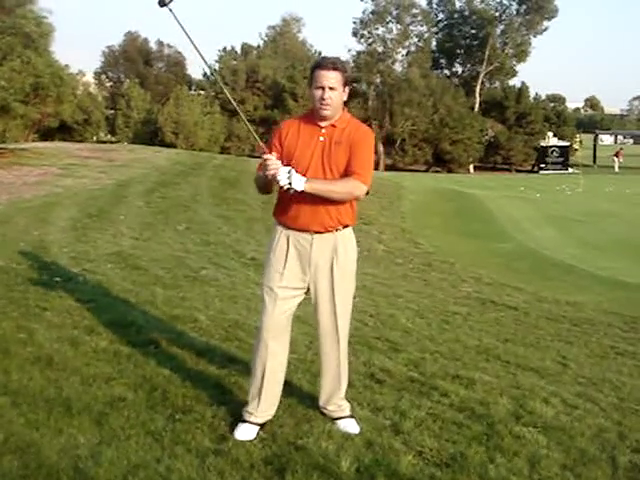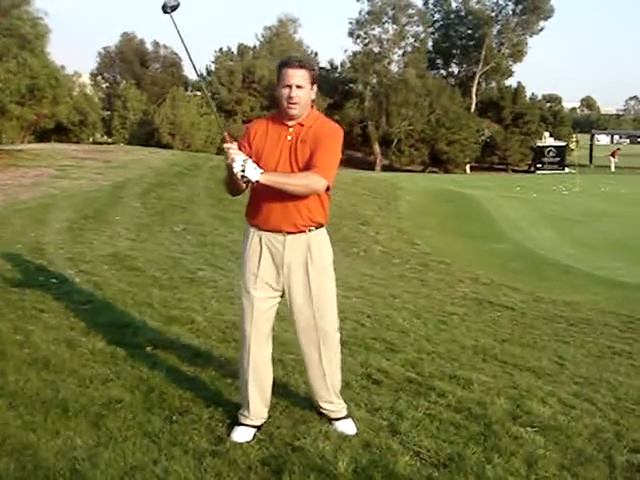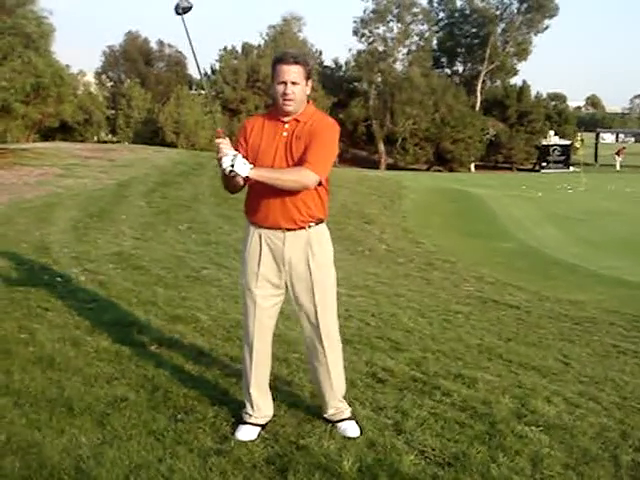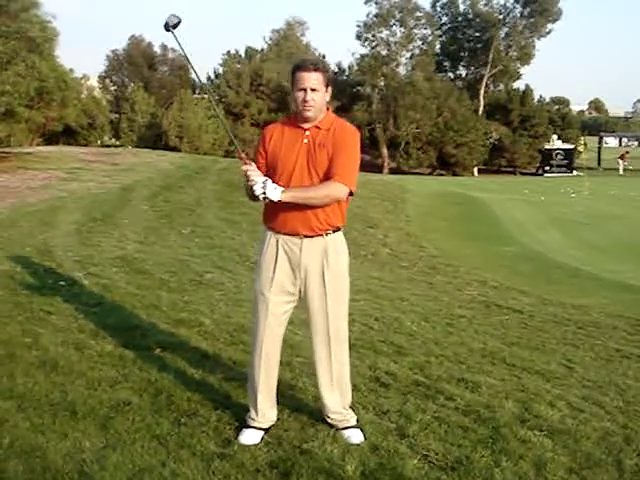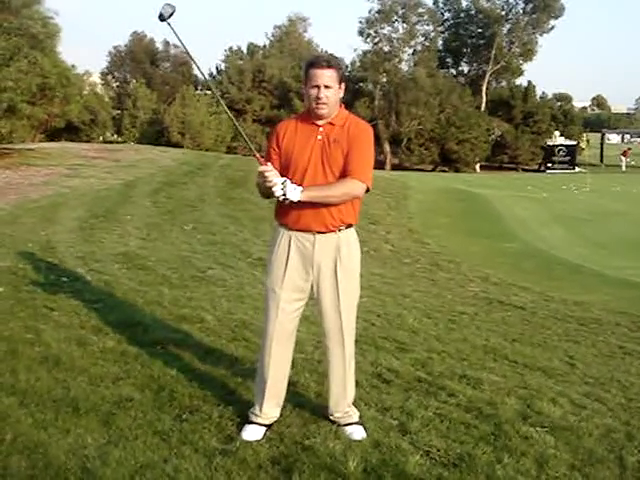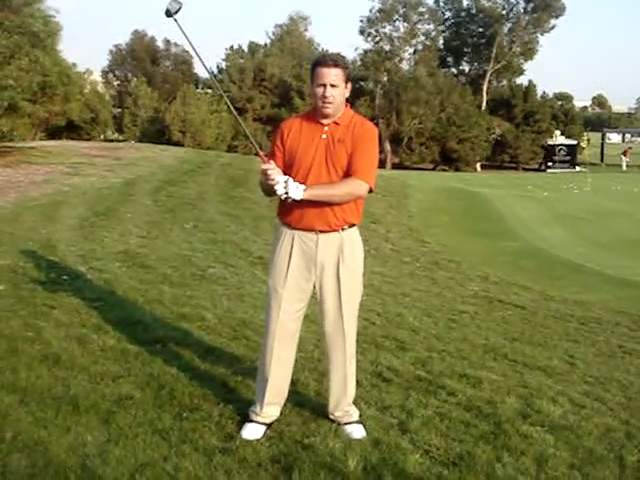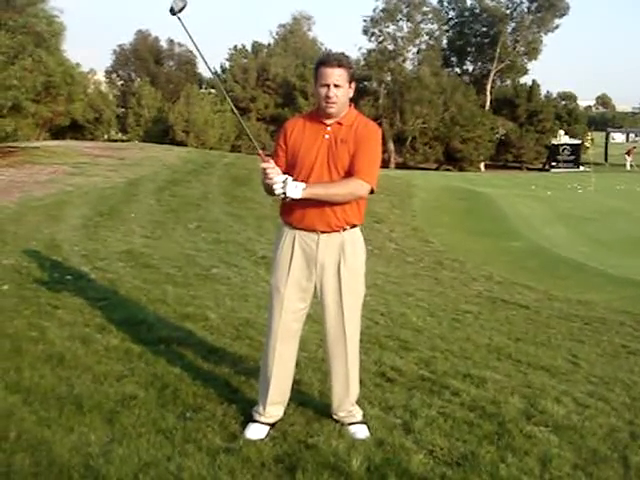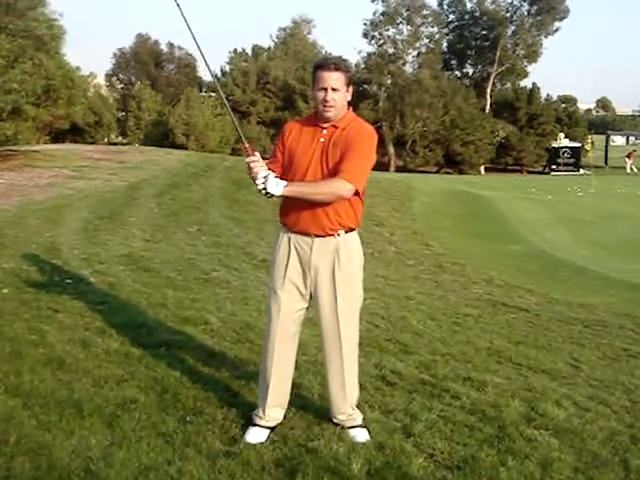
dt=0.3s
person 1, frame 1
left shoulder: (360, 133)
right shoulder: (287, 128)
left elbow: (357, 187)
right elbow: (262, 187)
left wrist: (302, 182)
right wrist: (268, 175)
left hip: (335, 243)
right hip: (288, 239)
left knee: (335, 326)
right knee: (273, 324)
left ankle: (335, 403)
right ankle: (258, 409)
person 1, frame 2
left shoulder: (329, 131)
right shoulder: (256, 129)
left elbow: (316, 182)
right elbow: (234, 189)
left wrist: (260, 174)
right wrist: (234, 169)
left hip: (309, 242)
right hip: (261, 240)
left knee: (321, 326)
right knee: (254, 327)
left ankle: (331, 403)
right ankle: (252, 412)
person 1, frame 3
left shoulder: (325, 126)
right shoulder: (253, 126)
left elbow: (307, 178)
right elbow: (233, 186)
left wrist: (250, 170)
right wrist: (229, 166)
left hip: (309, 238)
right hip: (262, 238)
left knee: (323, 324)
right knee: (257, 326)
left ankle: (336, 406)
right ankle: (256, 411)
person 1, frame 4
left shoulder: (345, 133)
right shoulder: (272, 133)
left elbow: (338, 189)
right elbow: (256, 193)
left wrist: (279, 192)
right wrist: (253, 182)
left hip: (326, 246)
right hip: (278, 244)
left knee: (331, 332)
right knee: (266, 329)
left ankle: (340, 413)
right ankle: (260, 415)
person 1, frame 5
left shoulder: (358, 130)
right shoulder: (284, 129)
left elbow: (356, 187)
right elbow: (265, 188)
left wrist: (297, 192)
right wrist: (269, 183)
left hip: (338, 242)
right hip: (290, 240)
left knee: (340, 329)
right knee: (278, 325)
left ankle: (343, 409)
right ankle: (264, 410)
person 1, frame 6
left shoulder: (363, 130)
right shoulder: (289, 128)
left elbow: (359, 187)
right elbow: (268, 186)
left wrist: (300, 190)
right wrist: (272, 181)
left hip: (341, 242)
right hip: (293, 239)
left knee: (341, 327)
right knee: (280, 323)
left ankle: (343, 408)
right ankle: (265, 409)
person 1, frame 7
left shoulder: (367, 131)
right shoulder: (293, 127)
left elbow: (359, 187)
right elbow: (275, 186)
left wrist: (299, 188)
right wrist: (272, 179)
left hip: (342, 243)
right hip: (295, 240)
left knee: (344, 328)
right knee: (282, 324)
left ankle: (346, 409)
right ankle: (268, 409)
person 1, frame 8
left shoulder: (362, 133)
right shoulder: (291, 130)
left elbow: (343, 188)
right elbow: (274, 181)
left wrist: (283, 187)
right wrist: (262, 175)
left hip: (338, 247)
right hip: (292, 243)
left knee: (341, 331)
right knee: (281, 327)
left ankle: (346, 413)
right ankle: (268, 413)
